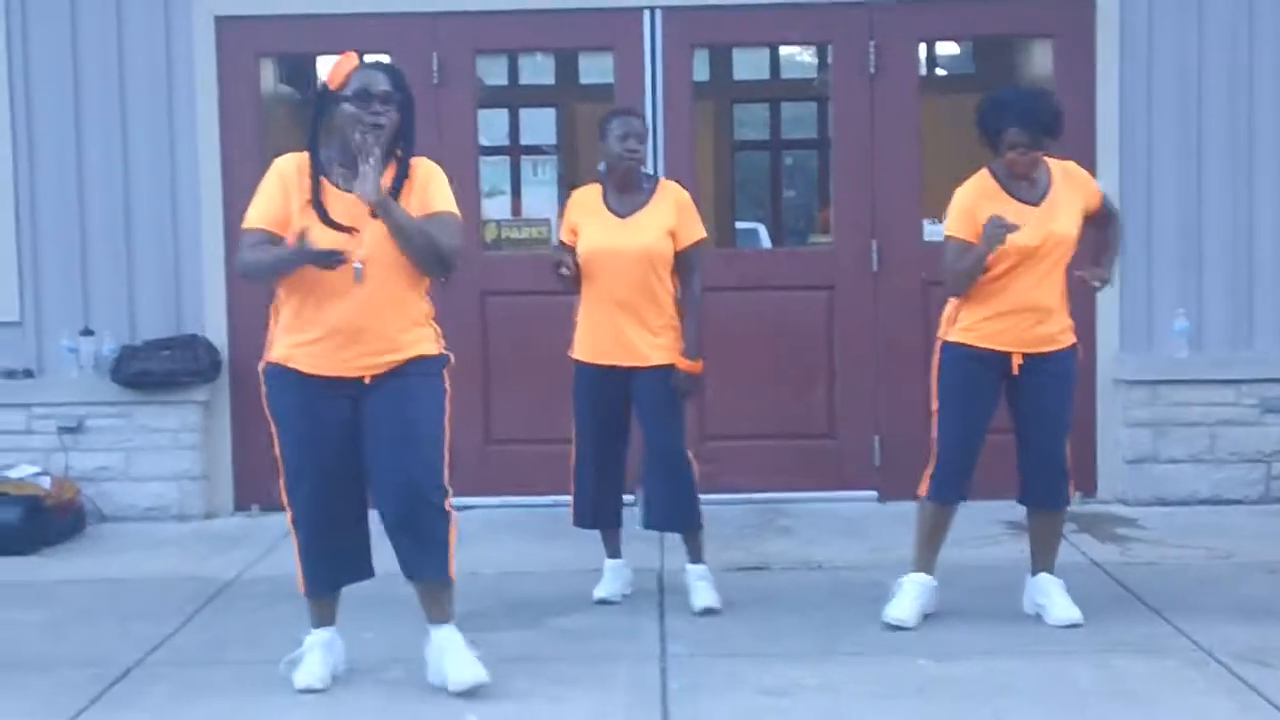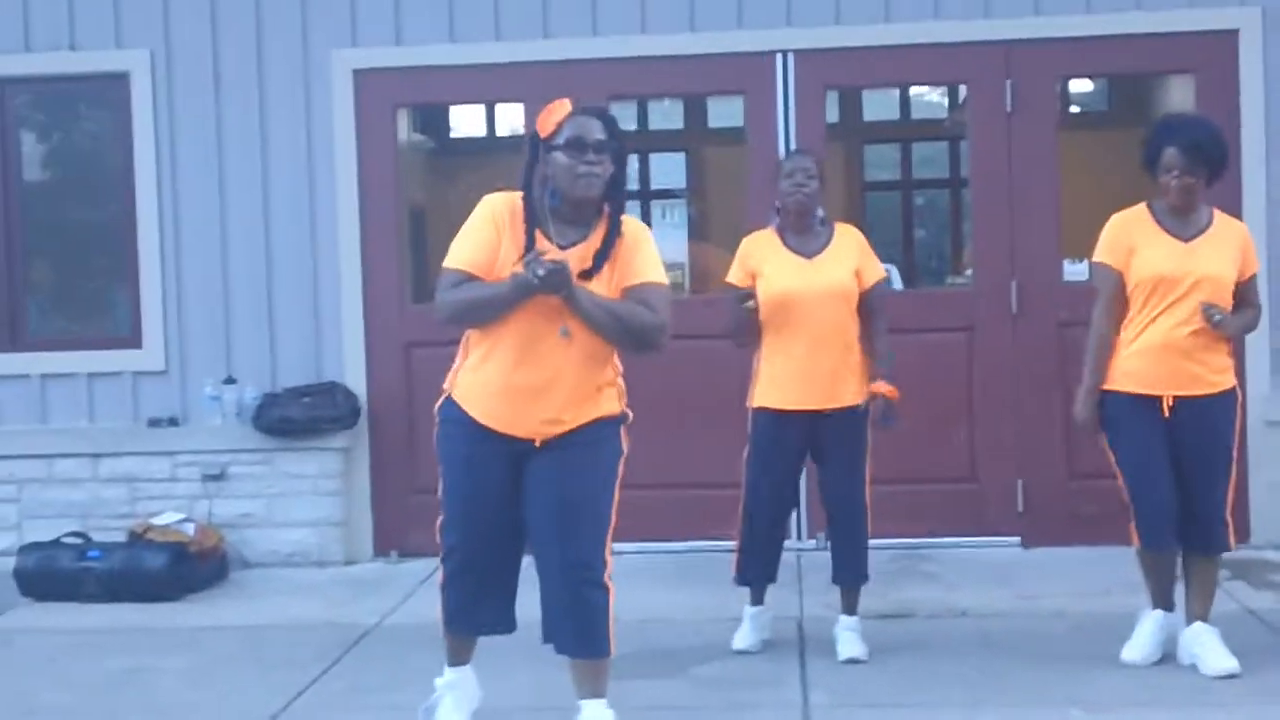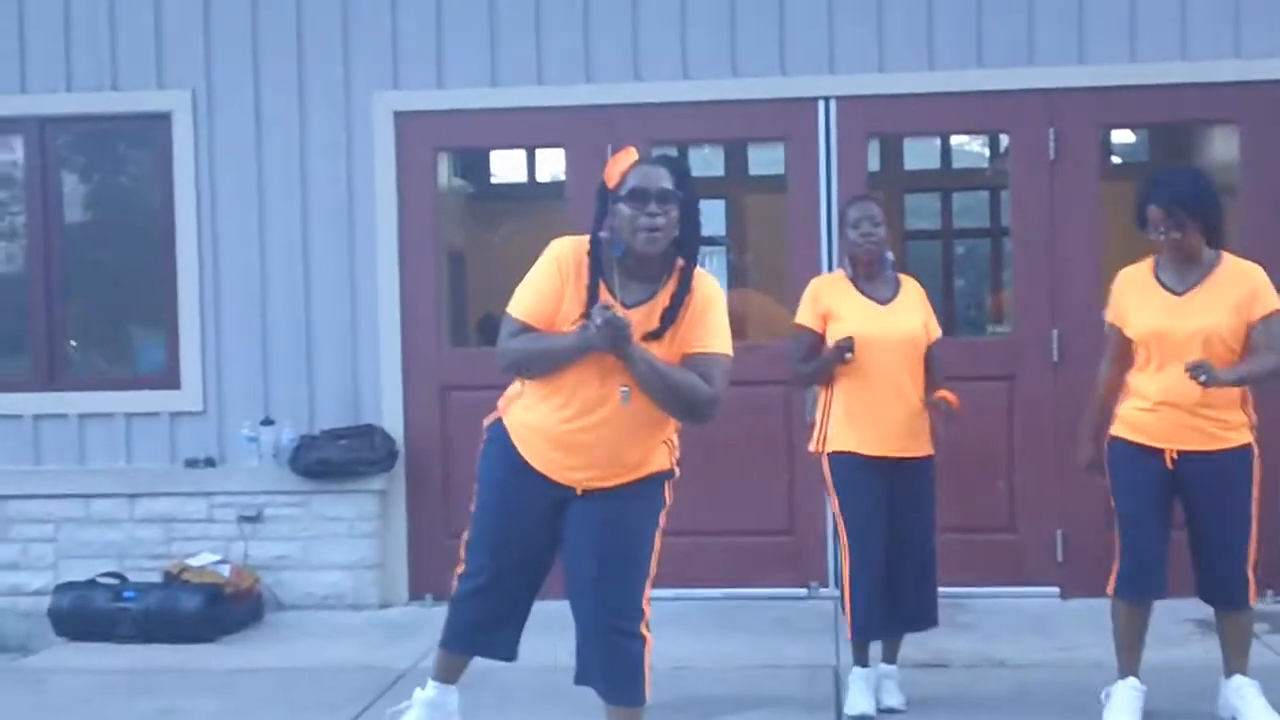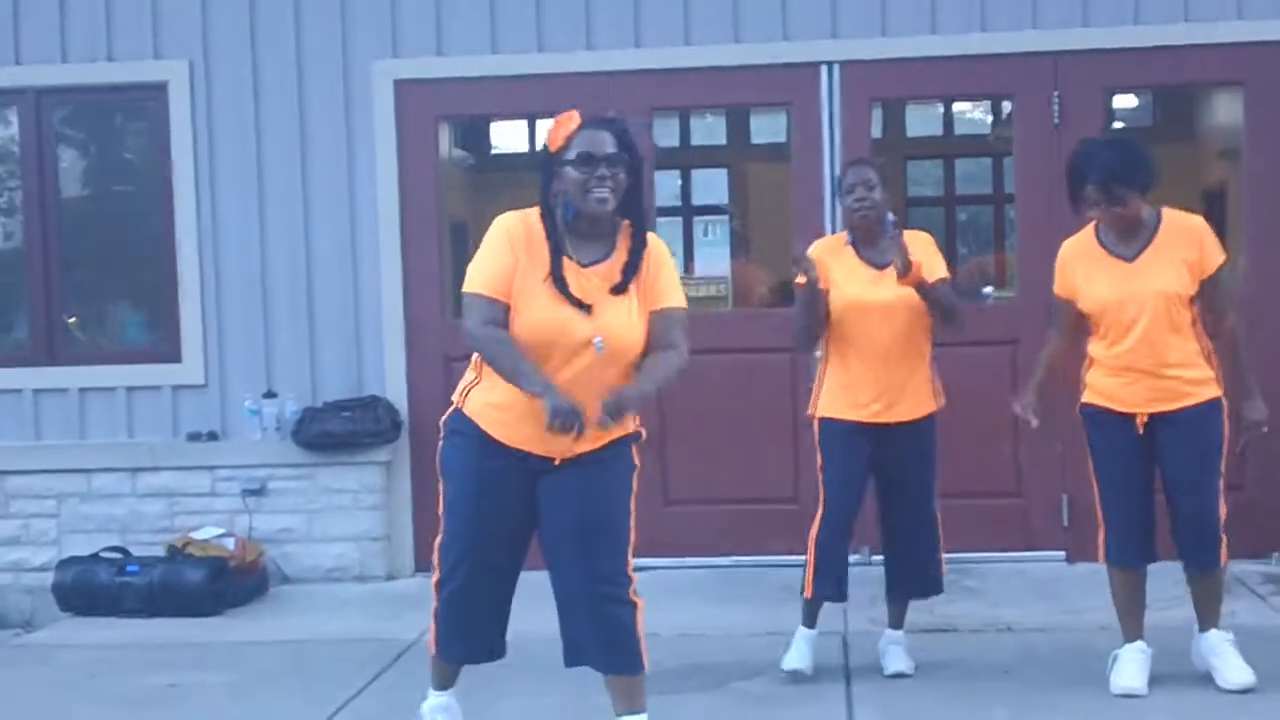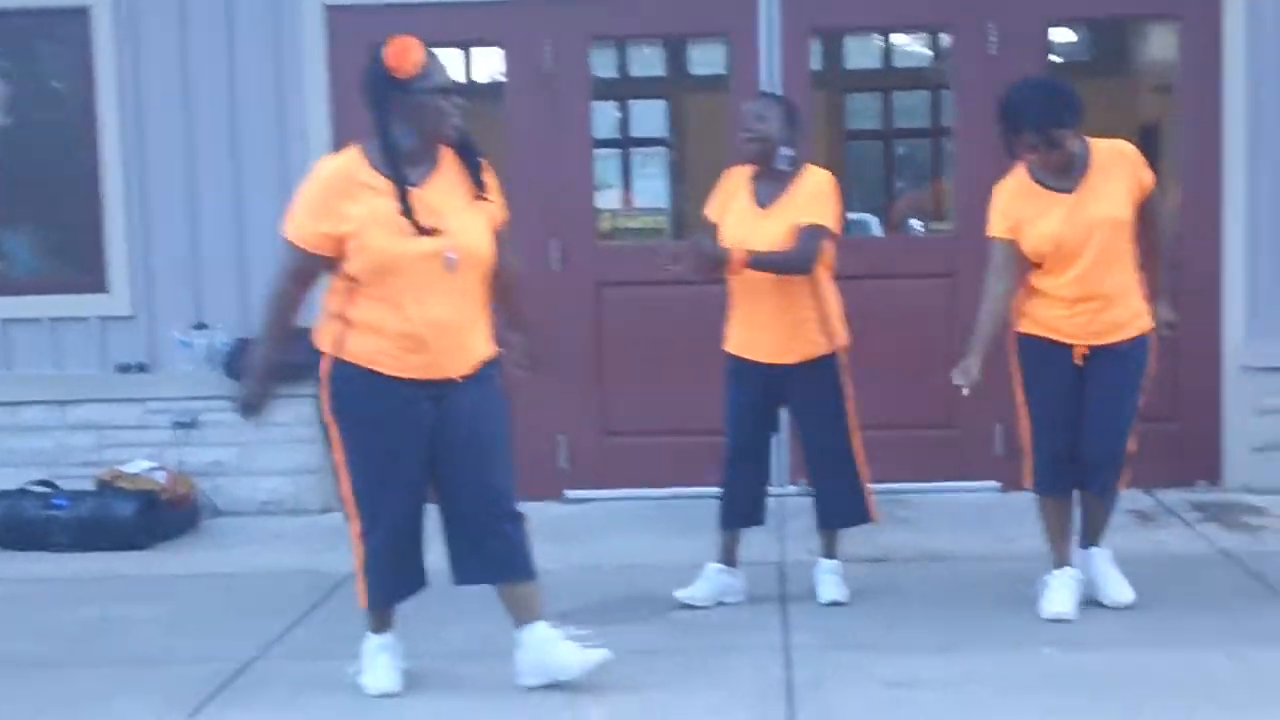
dt=0.4s
person 1, frame 1
left shoulder: (422, 176)
right shoulder: (289, 173)
left elbow: (445, 259)
right elbow: (249, 257)
left wrist: (382, 203)
right wrist: (294, 255)
left hip: (405, 365)
right hip: (306, 372)
left knee: (417, 495)
right knee: (319, 506)
left ankle: (443, 634)
right ankle: (322, 637)
person 1, frame 2
left shoulder: (629, 236)
right shoulder: (497, 212)
left elbow: (651, 330)
right elbow: (449, 304)
left wrist: (572, 290)
right wrist: (522, 282)
left hip: (581, 429)
right hip: (479, 419)
left knee: (578, 566)
right knee: (470, 552)
person 1, frame 3
left shoulder: (700, 293)
right shoulder: (566, 260)
left elbow: (703, 402)
right elbow: (509, 352)
left wrist: (629, 349)
right wrist: (585, 338)
left hip: (627, 480)
right hip: (524, 454)
left knee: (616, 617)
right knee: (487, 581)
person 1, frame 4
left shoulder: (649, 252)
right shoulder: (514, 233)
left elbow: (674, 350)
right elbow: (479, 329)
left wrist: (631, 394)
right wrist: (544, 392)
left hip: (596, 451)
right hip: (489, 438)
left knee: (604, 586)
right knee: (467, 574)
person 1, frame 5
left shoulder: (472, 173)
right shoulder: (339, 178)
left elbow: (495, 267)
right elbow: (293, 281)
left wrist: (519, 327)
right wrist: (260, 367)
left hip: (469, 374)
right hip: (368, 378)
left knee: (492, 506)
right knee: (383, 516)
left ankle: (536, 642)
right ankle: (380, 642)
person 2, frame 1
left shoulder: (1074, 180)
right shoulder: (972, 196)
left elbow: (1109, 220)
right elbow: (953, 281)
left wrist: (1104, 265)
right wrist: (986, 247)
left hip: (1048, 349)
right hip: (972, 346)
left knee: (1049, 465)
right knee: (951, 459)
left ankle: (1043, 581)
right ankle: (920, 578)
person 2, frame 2
left shoulder: (1234, 235)
right shoulder: (1124, 228)
left elbow: (1250, 309)
right elbow: (1105, 312)
left wrist: (1232, 325)
right wrist: (1087, 388)
left hip: (1208, 393)
right hip: (1130, 391)
left knee: (1206, 512)
right knee: (1152, 509)
left ankle: (1198, 629)
right ankle: (1159, 615)
person 2, frame 3
right shoulder: (1129, 283)
right elbow: (1113, 366)
left wrist: (1222, 376)
right wrist: (1092, 433)
left hip: (1220, 446)
right hip: (1138, 443)
left knee: (1228, 565)
right knee: (1136, 561)
person 2, frame 4
left shoulder: (1190, 234)
right shoulder: (1073, 253)
left elbow: (1222, 322)
right elbow: (1064, 332)
left wrist: (1250, 394)
right wrist: (1032, 389)
left hip: (1190, 403)
right hip: (1110, 408)
left knee: (1200, 522)
right knee: (1123, 527)
left ankle: (1211, 637)
right ankle: (1133, 646)
person 2, frame 5
left shoulder: (1123, 161)
right shoulder: (1010, 195)
left elbow: (1150, 229)
right elbow: (1001, 280)
left wrist: (1159, 297)
right wrist: (976, 352)
left hip: (1121, 334)
right hip: (1046, 339)
left knee: (1105, 452)
right knee: (1052, 454)
left ankle: (1093, 551)
right ankle: (1062, 570)
person 3, frame 1
left shoulder: (673, 199)
right shoulder: (580, 202)
left elbow: (691, 282)
left wrist: (691, 355)
right wrist: (563, 266)
left hip: (657, 354)
right hip: (595, 356)
left knee: (668, 455)
right knee: (598, 458)
left ankle: (697, 569)
right ankle: (615, 565)
person 3, frame 2
left shoulder: (850, 240)
right shoulder: (754, 248)
left elbow: (874, 320)
right elbow: (745, 334)
left wrist: (881, 381)
right wrist: (744, 313)
left hip: (843, 400)
right hip: (777, 401)
left knee: (847, 507)
right knee: (764, 505)
left ankle: (848, 621)
right ankle: (755, 611)
person 3, frame 3
left shoulder: (913, 291)
right shoulder: (823, 290)
left elbow: (928, 367)
right elbow: (801, 374)
left wrist: (940, 396)
right wrist: (832, 356)
left hip: (912, 447)
right hip: (850, 445)
left knee: (912, 554)
right knee: (862, 552)
left ankle: (889, 667)
right ankle: (860, 670)
person 3, frame 4
left shoulder: (920, 244)
right shoulder: (825, 253)
left elbow: (952, 314)
right elbow: (805, 338)
left wrist: (914, 276)
right wrist: (813, 291)
left hip: (912, 410)
right hip: (843, 411)
left knee: (912, 521)
right knee: (835, 514)
left ankle: (894, 635)
right ankle: (807, 631)
person 3, frame 5
left shoulder: (818, 183)
right shoulder: (732, 183)
left elbow: (803, 257)
right elbow: (717, 259)
left wrist: (733, 256)
right wrist: (706, 258)
left hip: (811, 346)
right hip: (747, 348)
left knee: (830, 452)
right knee: (741, 454)
left ankle: (829, 564)
right ankle: (725, 570)
